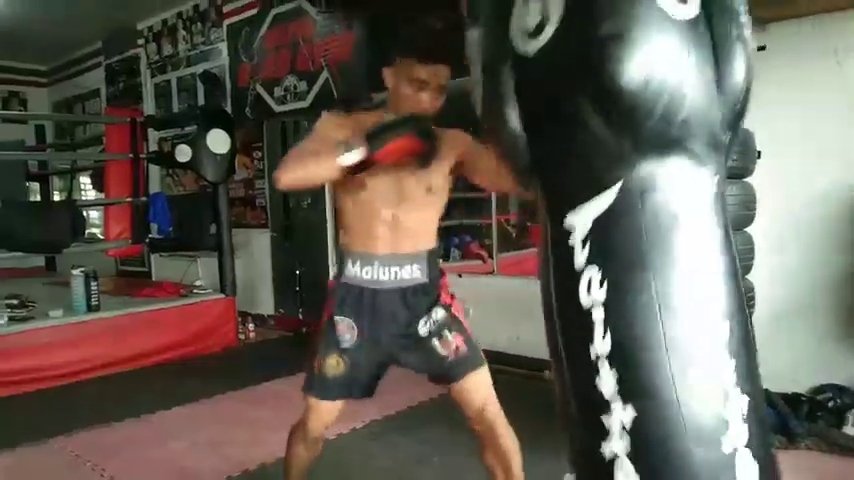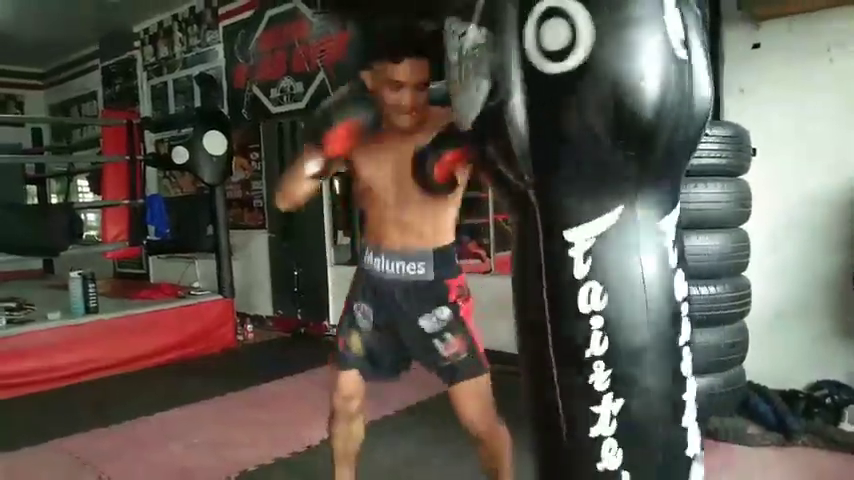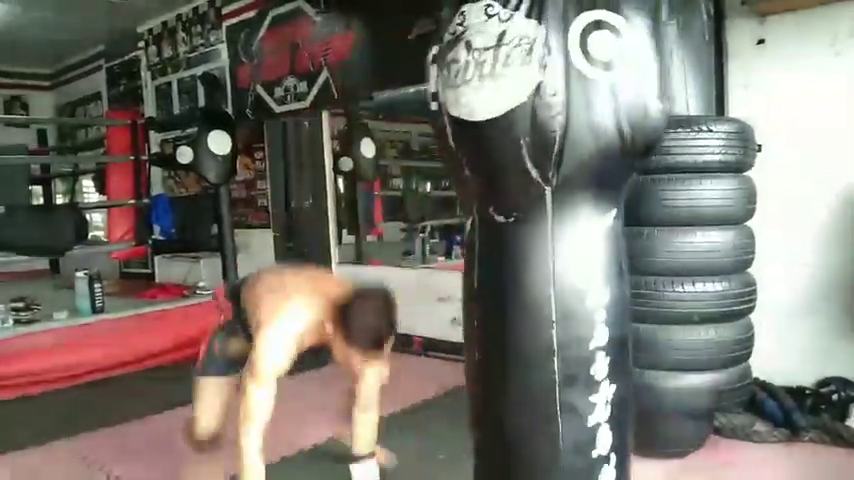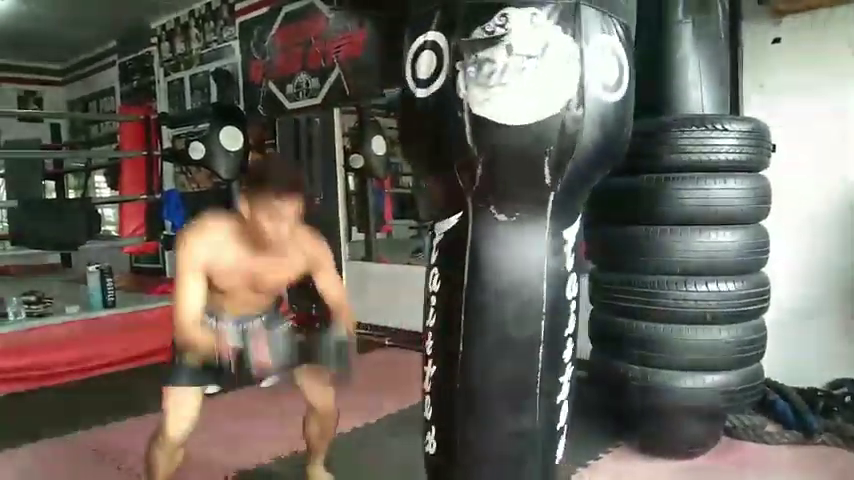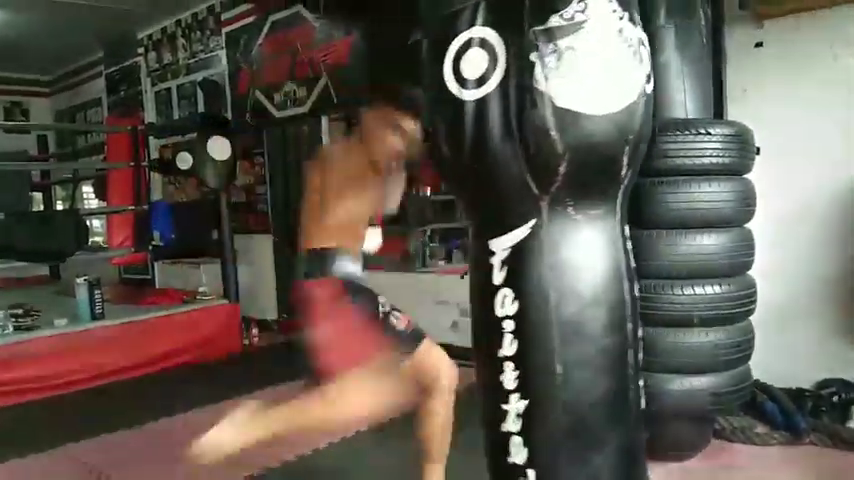
dt=0.7s
person 1, frame 1
left shoulder: (452, 144)
right shoulder: (342, 127)
left elbow: (521, 182)
right elbow: (286, 176)
right wrist: (363, 151)
left hip: (421, 291)
right hip: (358, 292)
left knee: (486, 413)
right knee: (314, 423)
person 1, frame 2
left shoulder: (453, 127)
right shoulder: (353, 135)
right elbow: (285, 199)
right wrist: (320, 152)
left hip: (435, 282)
right hip: (375, 280)
left knee: (477, 413)
right knee: (346, 402)
person 1, frame 3
left shoulder: (372, 325)
right shoulder: (283, 326)
left elbow: (368, 405)
right elbow: (250, 437)
right hip: (247, 320)
right knee: (204, 430)
person 1, frame 4
left shoulder: (308, 244)
right shoulder: (200, 240)
left elbow: (341, 310)
right elbow: (186, 329)
left hip: (267, 322)
right hip: (210, 332)
left knee: (324, 404)
right knee: (175, 432)
person 1, frame 5
left shoulder: (373, 170)
right shoulder: (344, 156)
right elbow: (335, 213)
left hip: (351, 292)
right hip: (328, 286)
left knee: (443, 375)
right knee: (381, 390)
right ankle: (254, 423)
